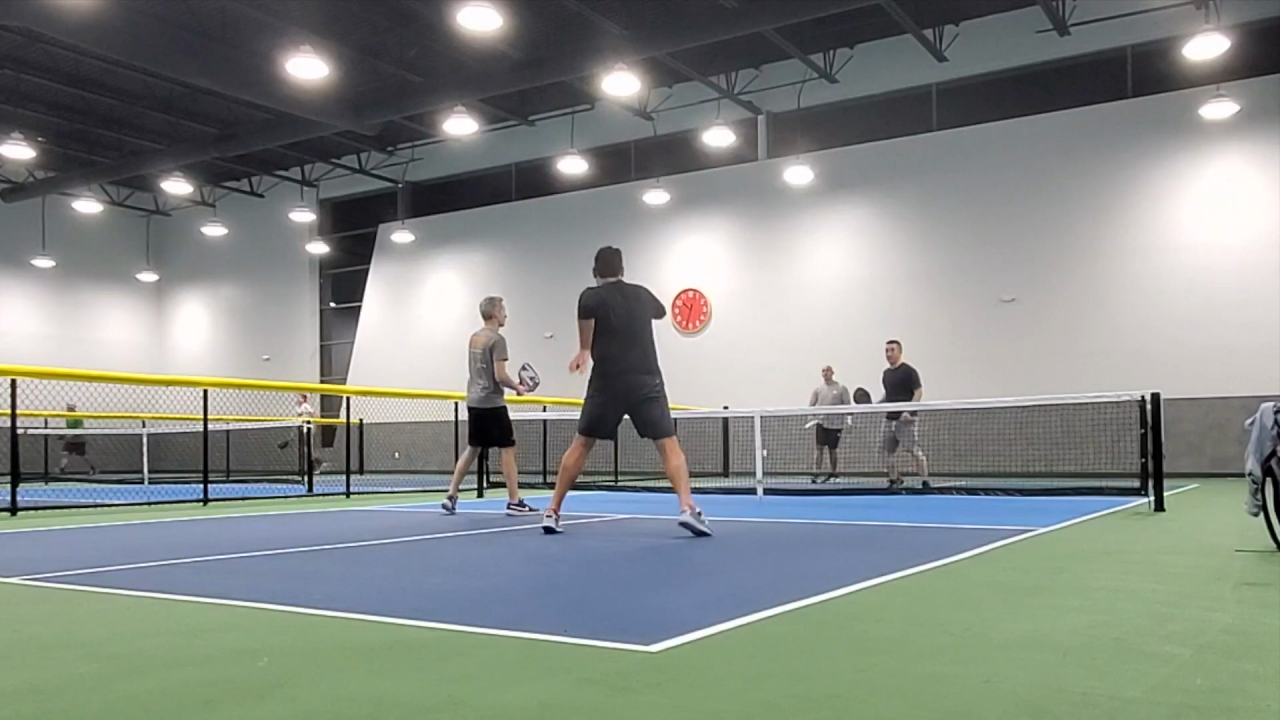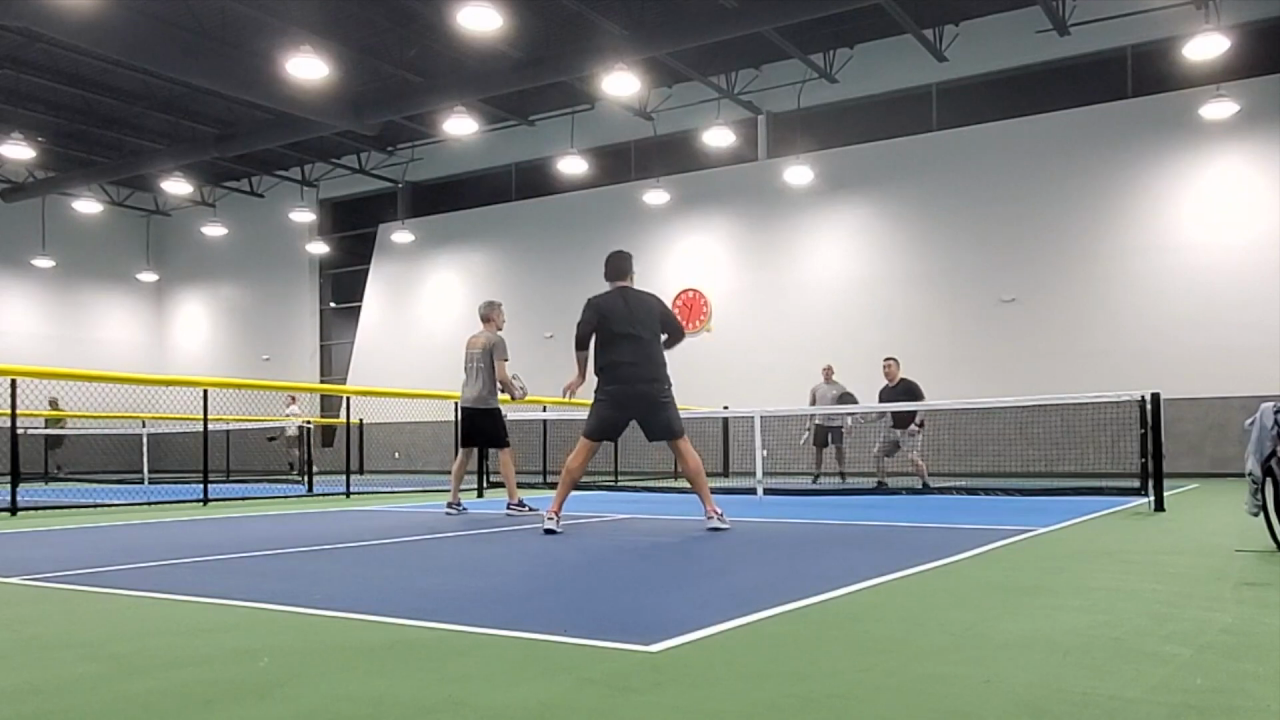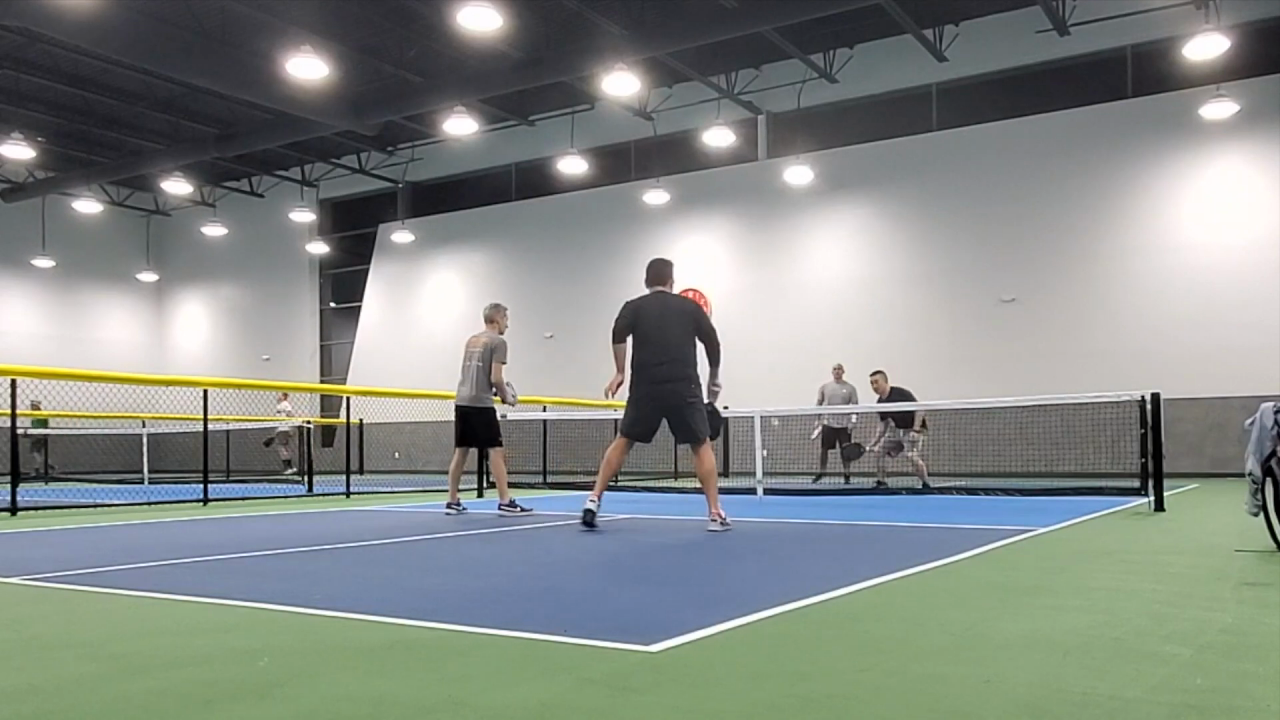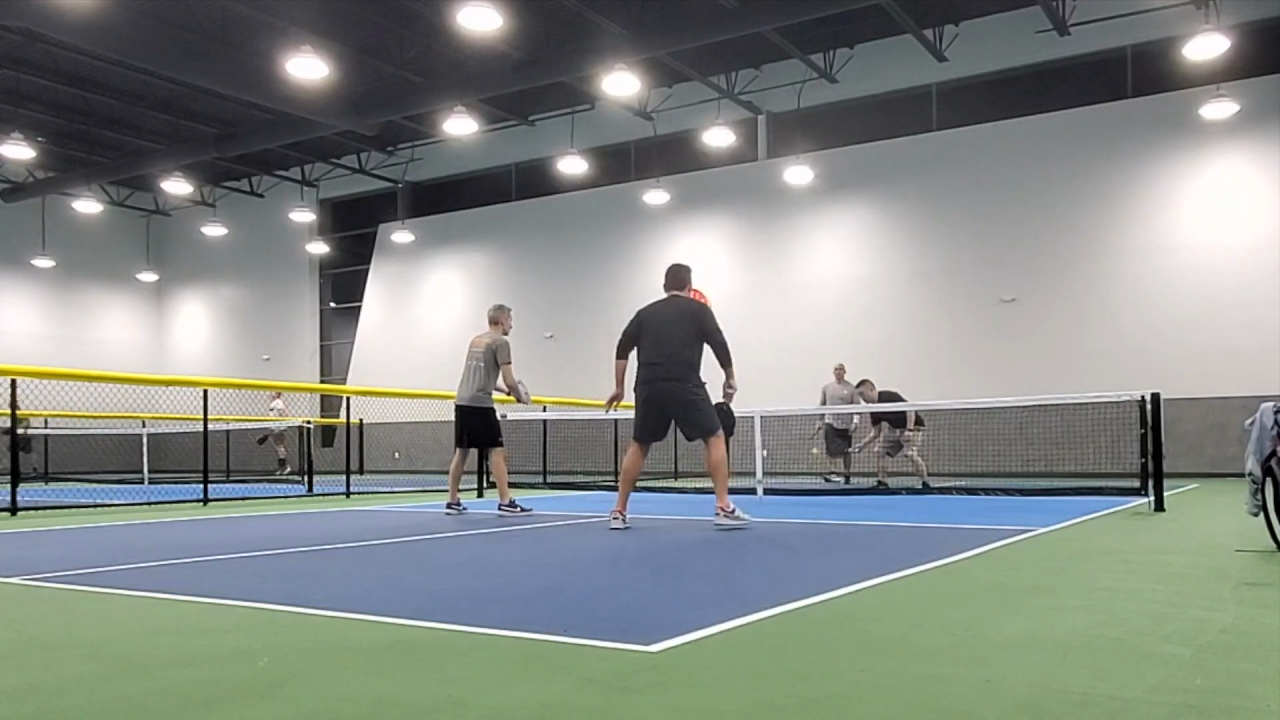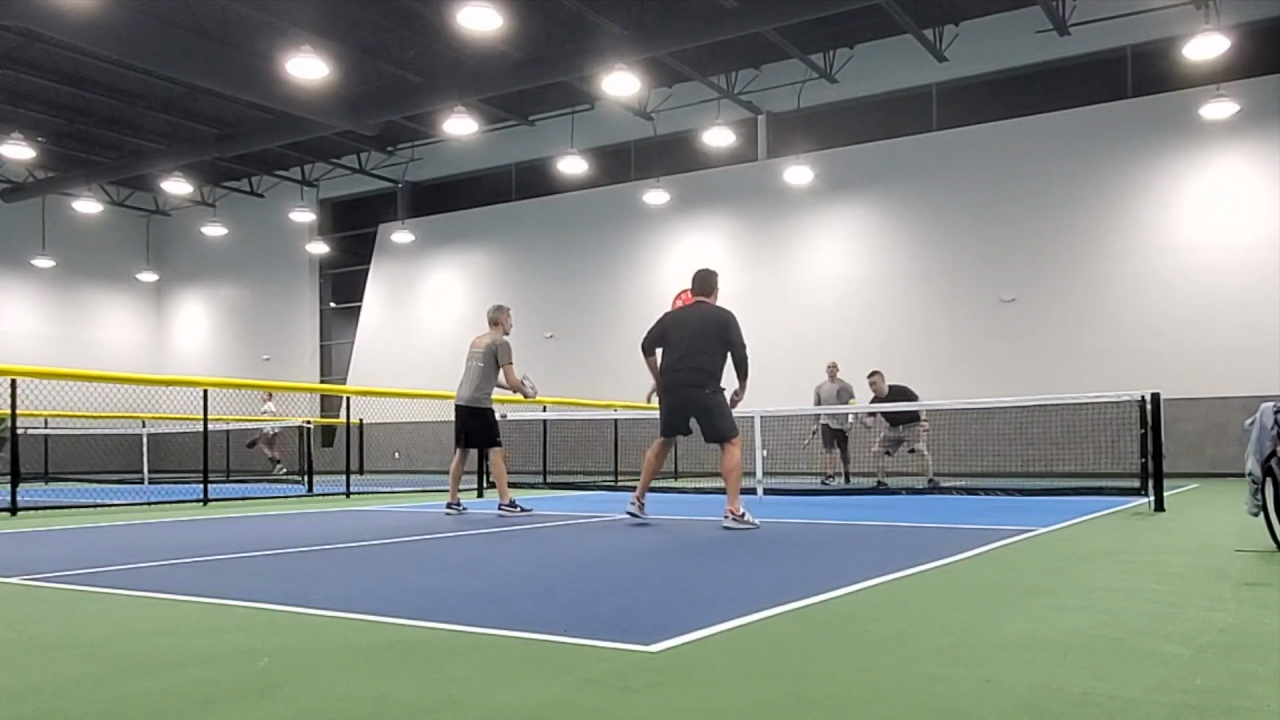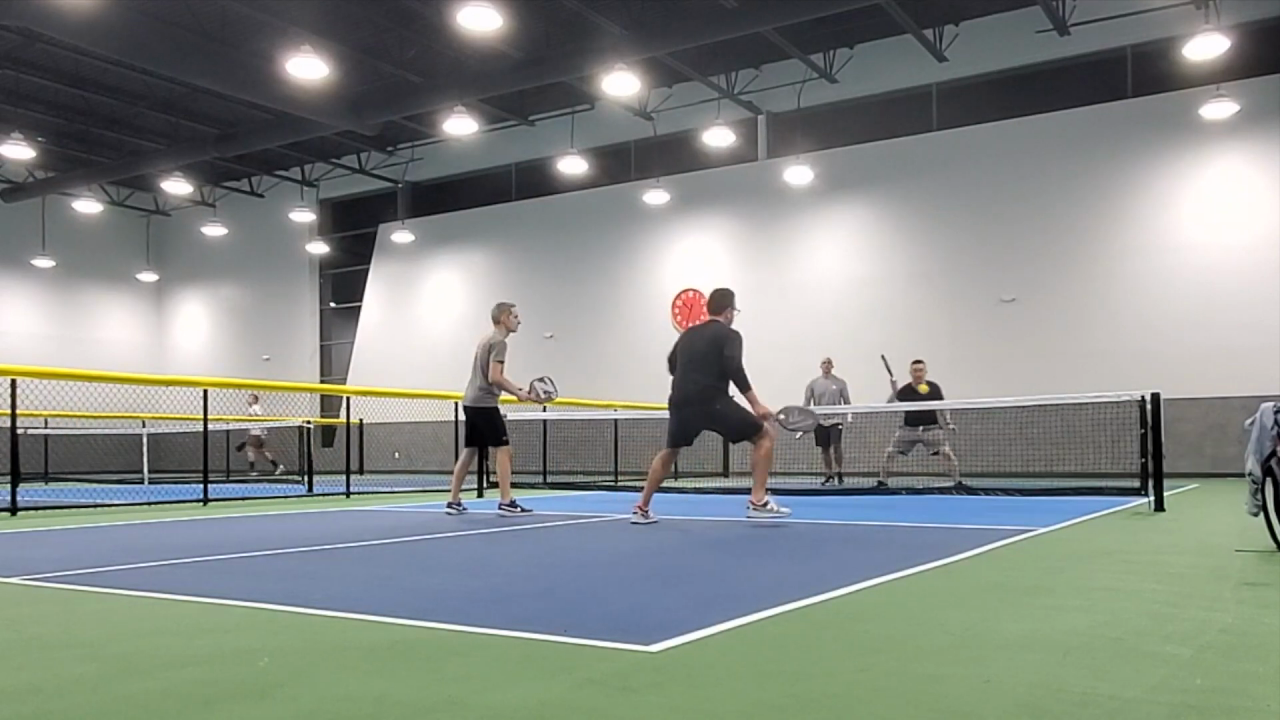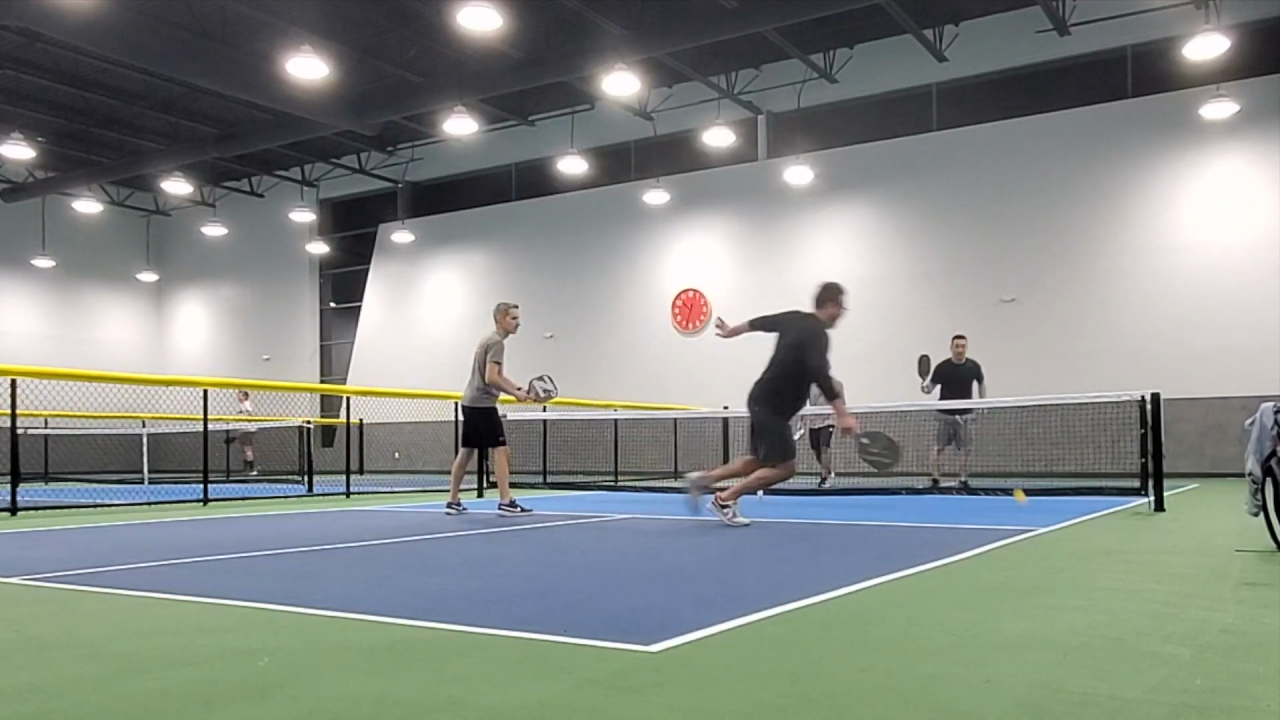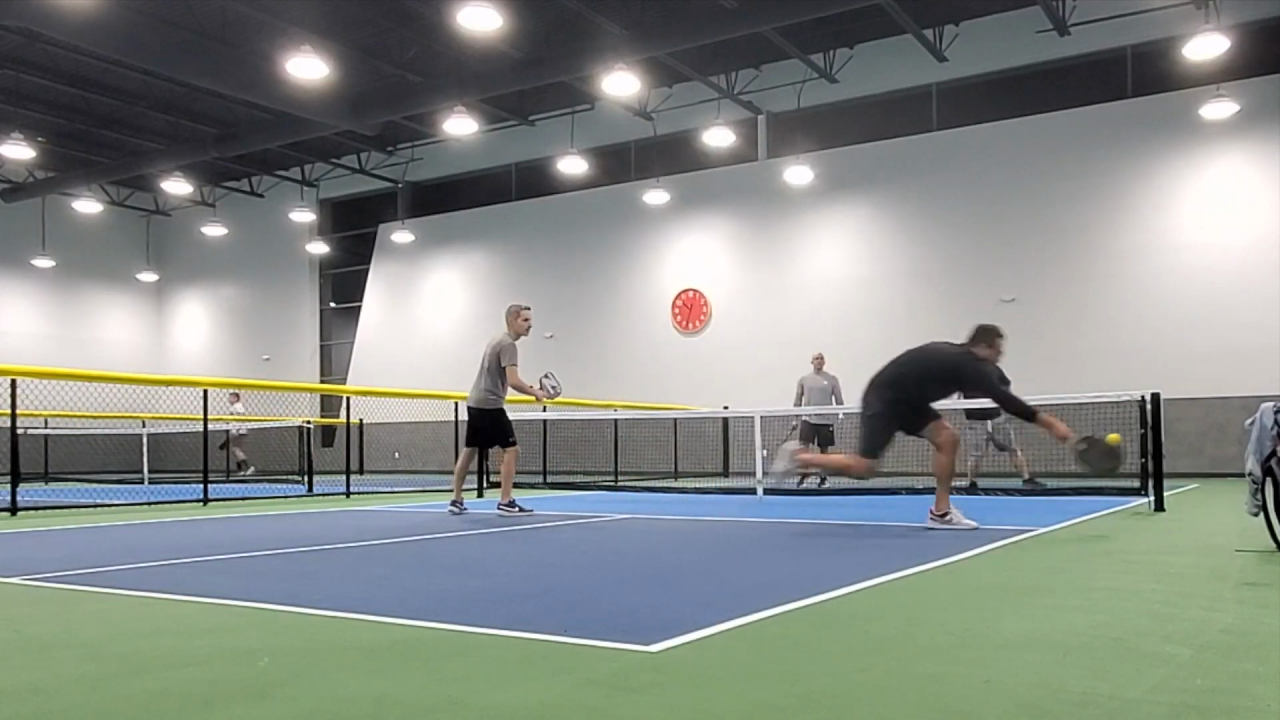
dt=0.3s
person 1, frame 1
left shoulder: (593, 295)
right shoulder: (640, 294)
left elbow: (586, 308)
right elbow: (660, 311)
left wrist: (584, 349)
left hip: (608, 383)
right hip: (646, 380)
left knee: (581, 444)
right knee: (669, 444)
left ankle: (552, 512)
right ankle: (687, 508)
person 1, frame 2
left shoulder: (597, 304)
right shoulder: (651, 302)
left elbow: (582, 336)
right elbow: (678, 333)
left wrist: (580, 375)
left hip: (613, 389)
right hip: (654, 386)
left knee: (585, 448)
right knee: (681, 445)
left ankle: (554, 513)
right ankle: (712, 511)
person 1, frame 3
left shoulder: (634, 307)
right shoulder: (689, 307)
left elbow: (619, 335)
right elbow: (712, 342)
left wrist: (620, 373)
right wrist: (714, 377)
left hip: (645, 388)
right hip: (684, 387)
left knee: (622, 443)
right knee: (702, 447)
left ankle: (594, 499)
right ankle: (715, 514)
person 1, frame 4
left shoulder: (646, 313)
right shoulder: (698, 309)
left elbow: (623, 348)
right elbow: (718, 343)
left wrist: (619, 388)
right wrist: (730, 378)
left hip: (648, 387)
right hip: (684, 385)
left knee: (638, 446)
right knee: (715, 439)
left ankle: (619, 512)
right ankle: (724, 507)
person 1, frame 5
left shoulder: (671, 317)
right shoulder: (723, 317)
left elbow: (647, 346)
right elbow: (739, 353)
left wrist: (660, 378)
right wrist: (741, 385)
left hip: (671, 389)
right hip: (704, 390)
left knee: (664, 440)
right knee: (731, 444)
left ankle: (637, 500)
right ankle: (733, 510)
person 1, frame 6
left shoulder: (688, 335)
right shoulder: (729, 335)
left elbow: (673, 366)
right elbow: (733, 369)
right wrist: (756, 403)
left hip: (680, 404)
right hip: (713, 402)
left knee: (669, 452)
right knee: (765, 436)
left ankle: (641, 509)
right ankle: (758, 501)
person 1, frame 7
left shoulder: (796, 319)
right shoulder: (816, 333)
left elbow: (758, 323)
right elbow: (821, 375)
left wrist: (731, 330)
right wrist: (842, 414)
left hip: (770, 402)
right hip: (769, 405)
left knee: (757, 463)
right knee: (784, 468)
left ankle: (702, 479)
right ankle: (724, 500)
person 1, frame 8
left shoulder: (950, 353)
right shoulder: (970, 366)
left elbow: (916, 364)
right elbow: (1005, 400)
right wrist: (1050, 423)
left hip: (905, 400)
right hip: (882, 398)
left knee: (948, 440)
right knee: (863, 467)
left ankle: (941, 512)
right ankle: (797, 456)
person 2, frame 1
left shoulder: (474, 338)
right shoulder: (496, 340)
right elbow: (500, 376)
left wrist: (509, 384)
right wrist: (517, 387)
left hip: (474, 402)
right hip: (492, 404)
left knee: (472, 450)
right knee: (508, 450)
left ankle: (452, 495)
right ankle: (514, 503)
person 2, frame 2
left shoulder: (471, 341)
right shoulder: (496, 341)
right elbow: (501, 376)
left wrist: (501, 388)
right wrist: (513, 391)
left hip: (467, 403)
right hip: (486, 405)
left knee: (465, 451)
right knee: (504, 451)
left ankle: (453, 501)
right ankle: (514, 502)
person 2, frame 3
left shoulder: (471, 341)
right shoulder: (497, 342)
right elbow: (496, 378)
left wrist: (497, 392)
right wrist: (506, 396)
left hip: (462, 402)
right hip: (480, 404)
left knee: (461, 451)
right knee: (496, 451)
left ankle: (453, 501)
right ankle: (505, 502)
person 2, frame 4
left shoulder: (476, 341)
right shoulder: (500, 342)
right elbow: (509, 380)
left wrist: (507, 391)
right wrist: (520, 396)
left hip: (462, 402)
right hip: (480, 404)
left knee: (461, 451)
right knee: (496, 451)
left ankle: (453, 501)
right ankle: (505, 502)
person 2, frame 5
left shoulder: (477, 341)
right shoulder: (501, 343)
right elbow: (511, 380)
left wrist: (517, 388)
right wrist: (526, 391)
left hip: (462, 402)
right hip: (479, 404)
left knee: (462, 452)
right knee: (495, 451)
left ankle: (453, 501)
right ankle: (506, 502)
person 2, frame 6
left shoulder: (487, 340)
right shoulder: (499, 342)
right elbow: (494, 378)
left wrist: (519, 390)
right wrist: (517, 393)
left hip: (471, 402)
right hip: (484, 404)
left knee: (470, 452)
right knee: (503, 450)
left ankle: (453, 501)
right ankle: (506, 502)
person 2, frame 7
left shoulder: (490, 340)
right shoulder: (496, 343)
left elbow: (499, 376)
right elbow: (491, 379)
left wrist: (520, 389)
right wrist: (515, 393)
left hip: (471, 403)
right hip: (482, 404)
left knee: (466, 451)
right knee: (501, 450)
left ankle: (453, 501)
right ankle: (506, 502)
person 2, frame 8
left shoulder: (498, 341)
right shoulder: (508, 345)
right elbow: (513, 381)
left wrist: (531, 388)
right wrist: (534, 393)
left hip: (476, 403)
right hip: (490, 405)
left knee: (469, 451)
right knee: (511, 450)
left ankle: (456, 500)
right ankle: (506, 502)
